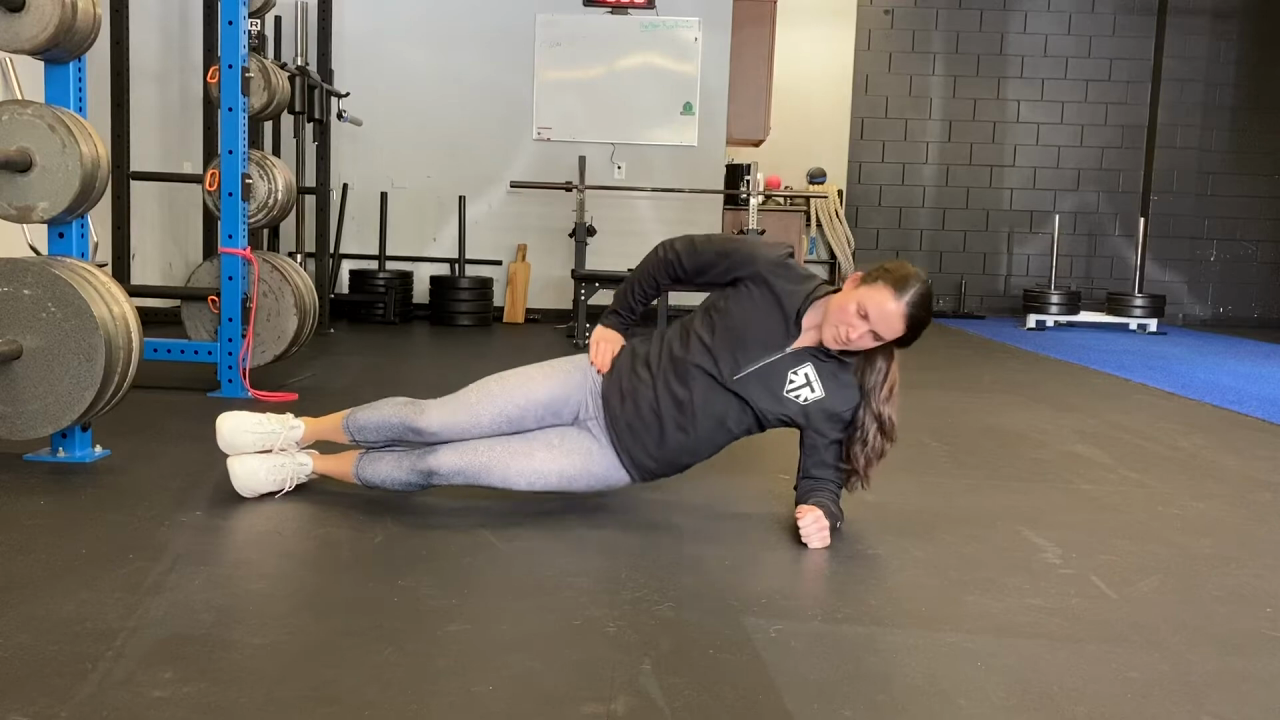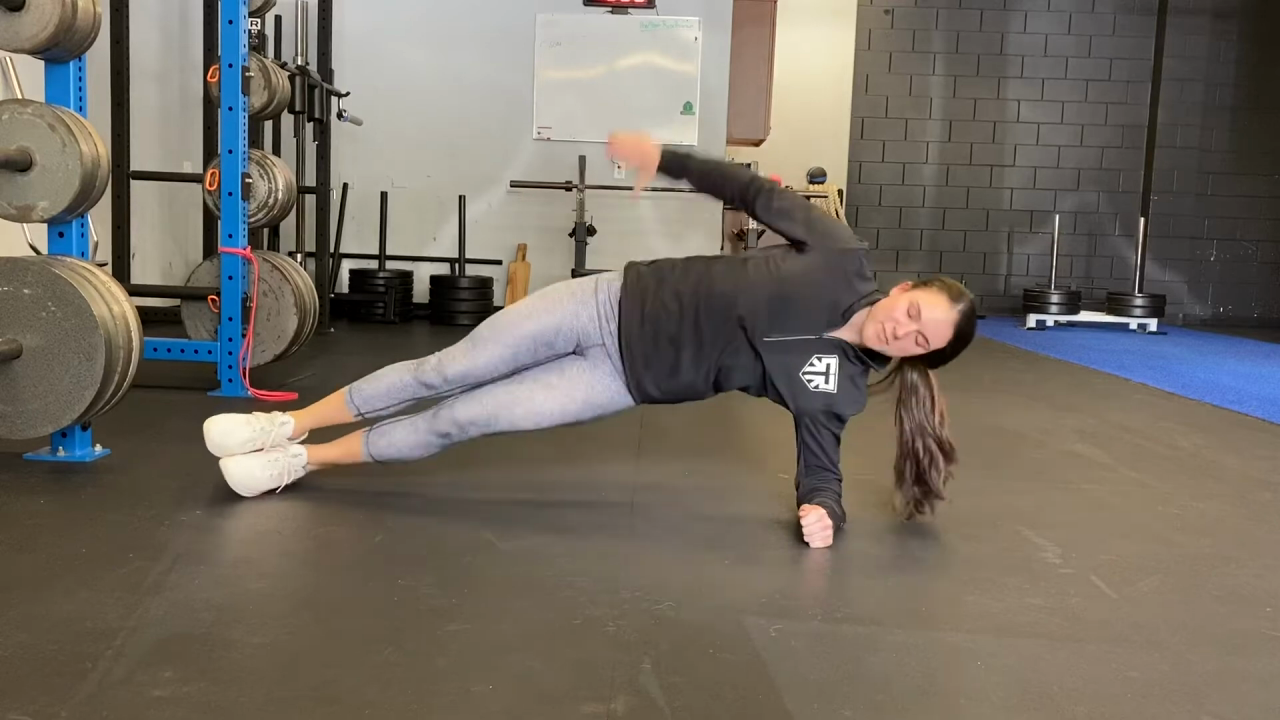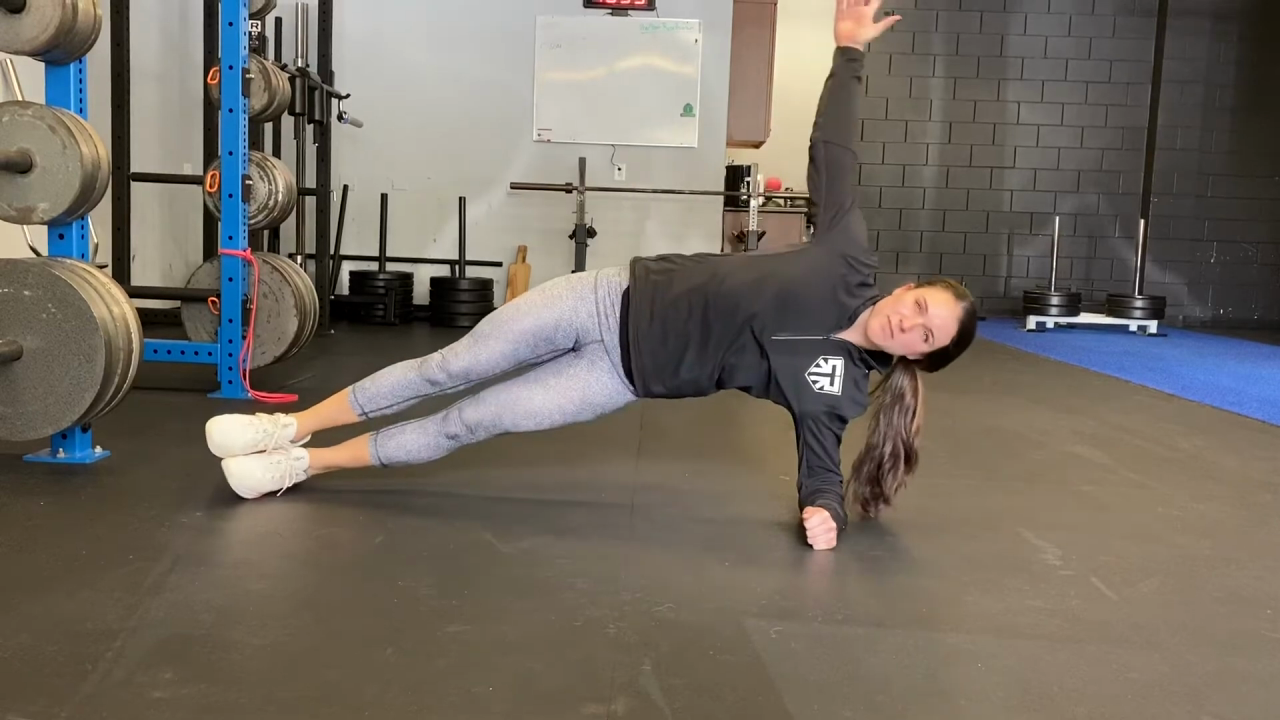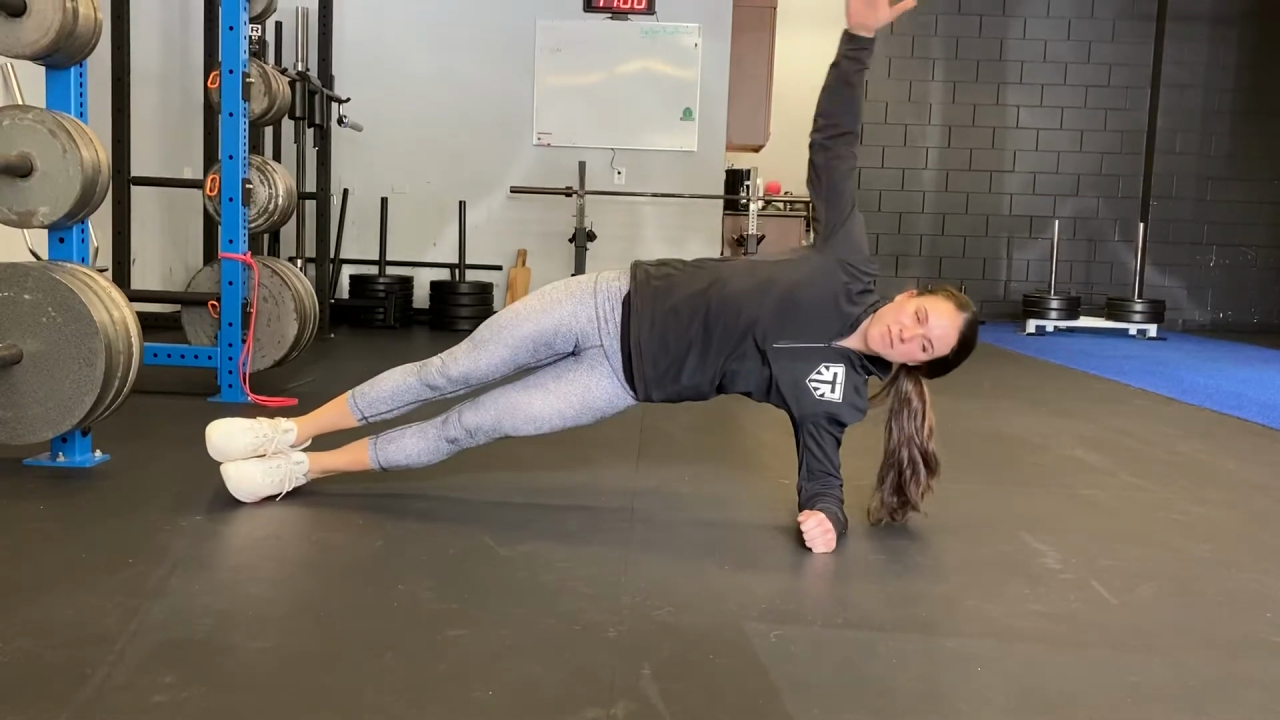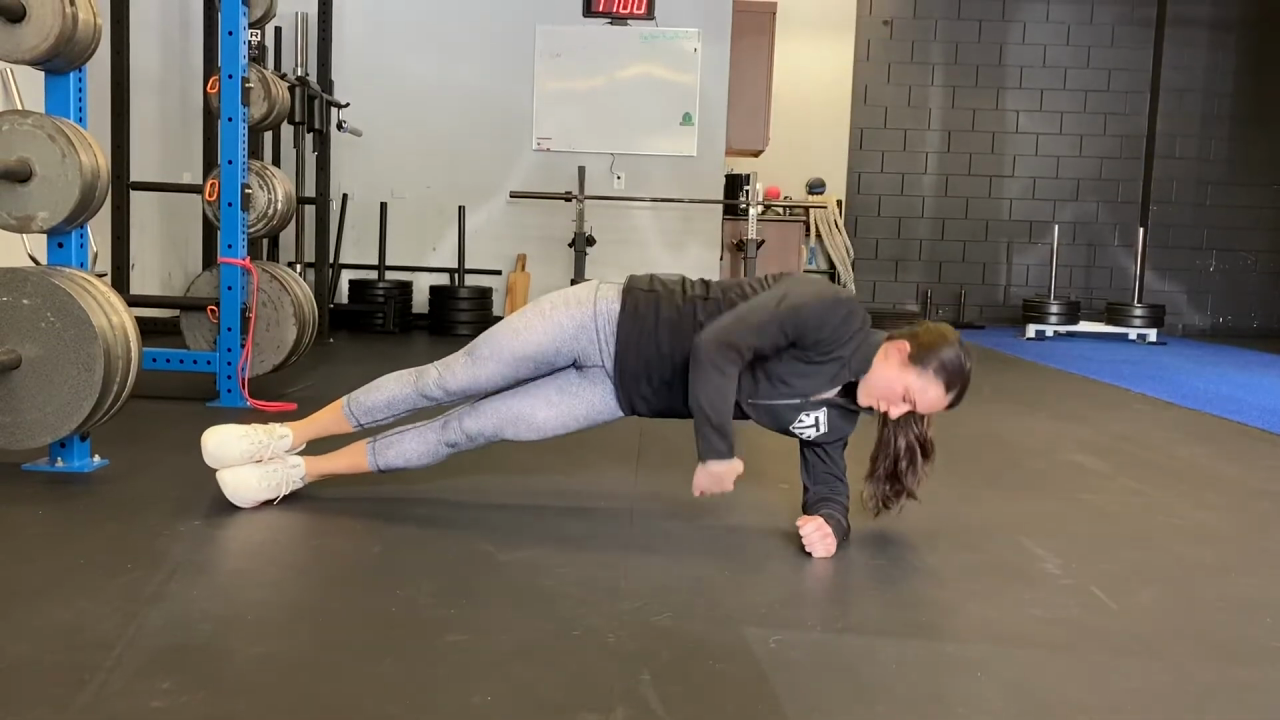
dt=0.5s
person 1, frame 1
left shoulder: (838, 393)
right shoulder: (774, 271)
left elbow: (823, 470)
right elbow: (672, 257)
left wrist: (819, 510)
right wrist: (614, 322)
left hip: (623, 456)
right hip: (607, 384)
left knee: (442, 465)
right knee: (432, 421)
left ankle: (304, 468)
right ankle: (298, 428)
person 1, frame 2
left shoulder: (834, 381)
right shoulder: (845, 263)
left elbow: (820, 470)
right elbow: (752, 191)
left wrist: (818, 507)
right wrist: (667, 159)
left hip: (631, 379)
right hip: (616, 303)
left knee: (463, 421)
right knee: (444, 370)
left ankle: (302, 461)
right ankle: (283, 426)
person 1, frame 3
left shoulder: (836, 387)
right shoulder: (850, 264)
left elbow: (821, 461)
right elbow: (831, 150)
left wrist: (822, 513)
left hip: (625, 375)
right hip: (615, 299)
left knee: (467, 423)
right knee: (448, 371)
left ankle: (303, 465)
right ankle: (290, 429)
person 1, frame 4
left shoulder: (838, 394)
right shoulder: (850, 269)
left elbow: (820, 466)
right elbow: (832, 148)
left wrist: (822, 515)
left hip: (627, 377)
right hip: (613, 303)
left knee: (467, 427)
right knee: (445, 376)
left ankle: (303, 467)
right ankle: (288, 433)
person 1, frame 5
left shoulder: (835, 412)
right shoulder: (834, 315)
left elbow: (825, 477)
right elbow: (716, 344)
left wrist: (824, 520)
right wrist: (717, 449)
left hip: (623, 393)
right hip: (611, 320)
left knee: (469, 429)
right knee: (445, 383)
left ankle: (300, 473)
right ankle: (287, 435)
